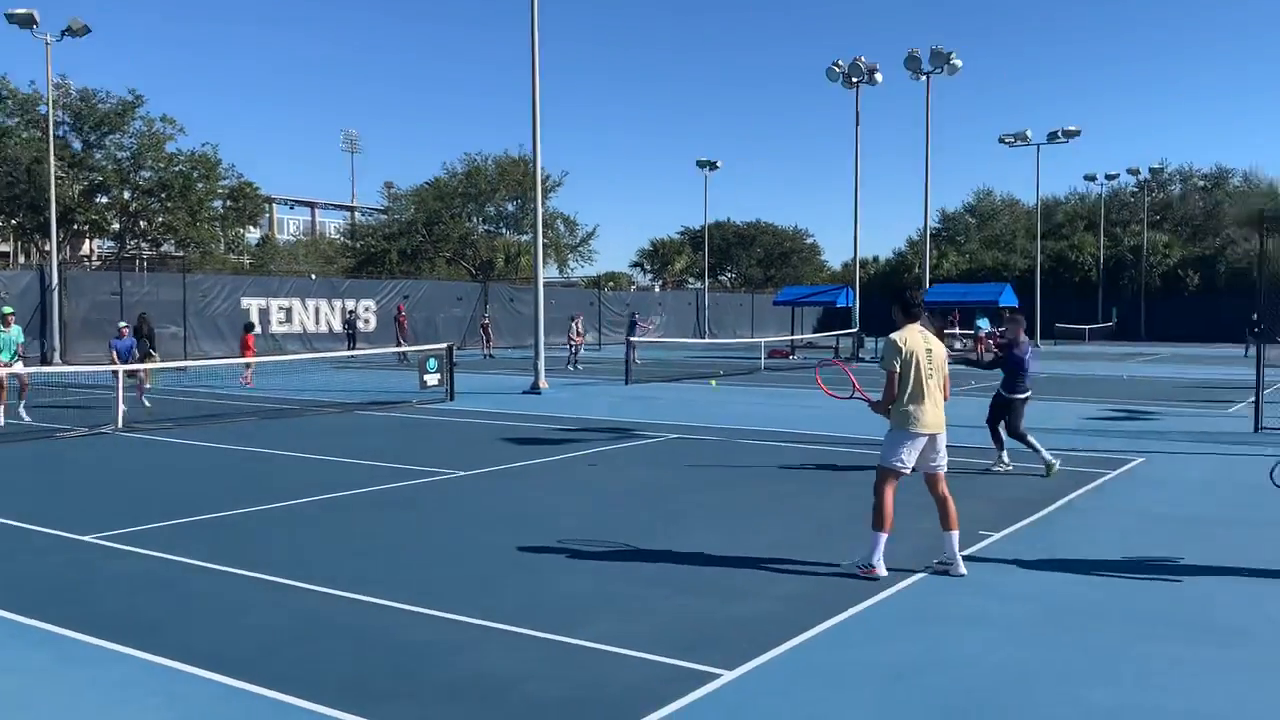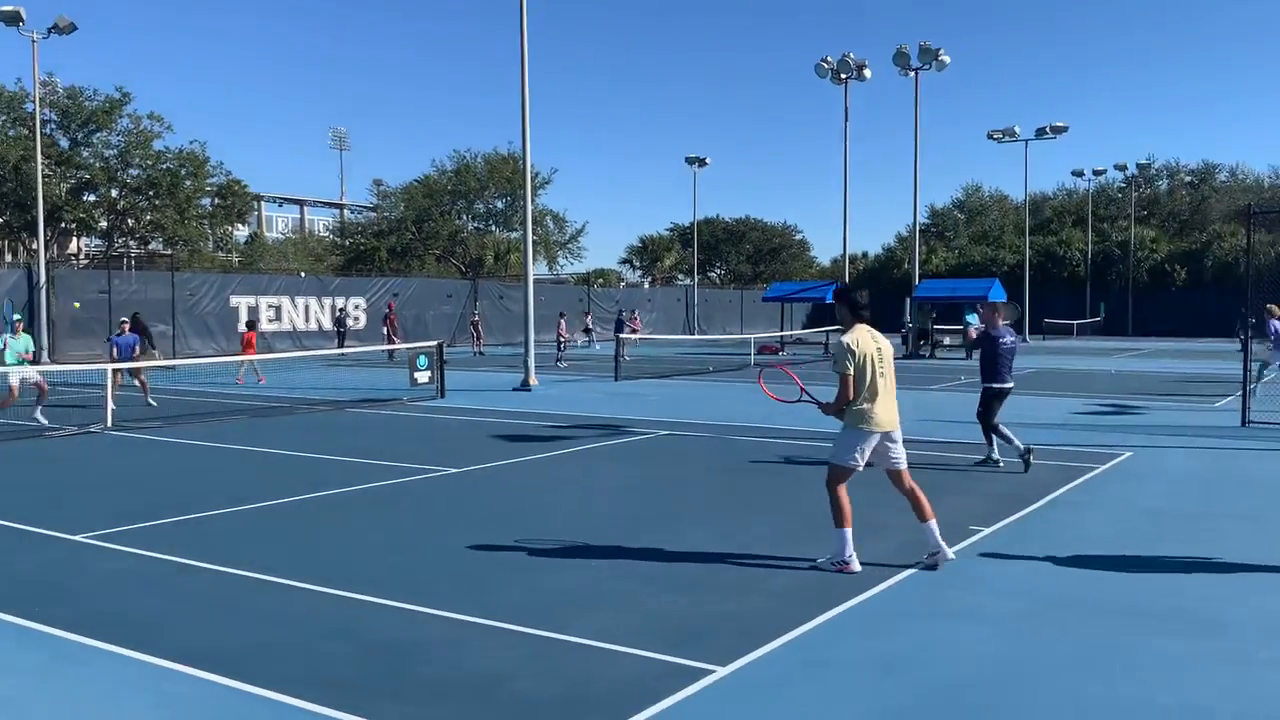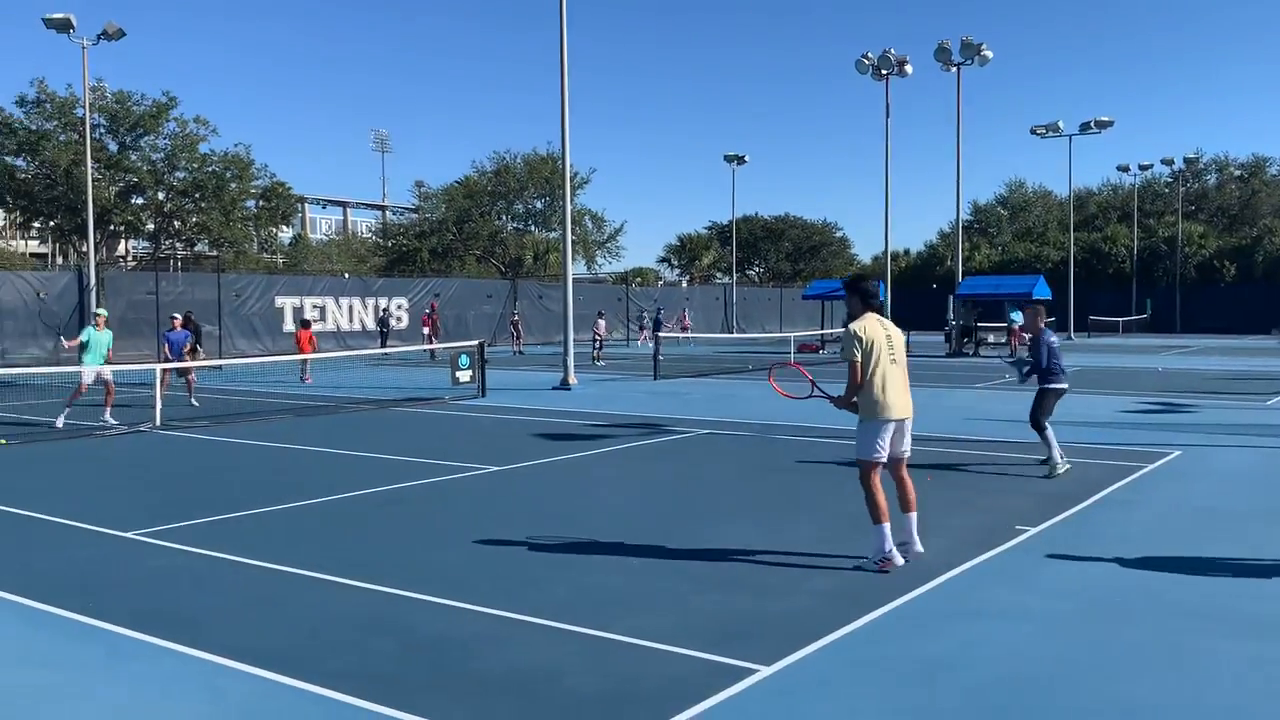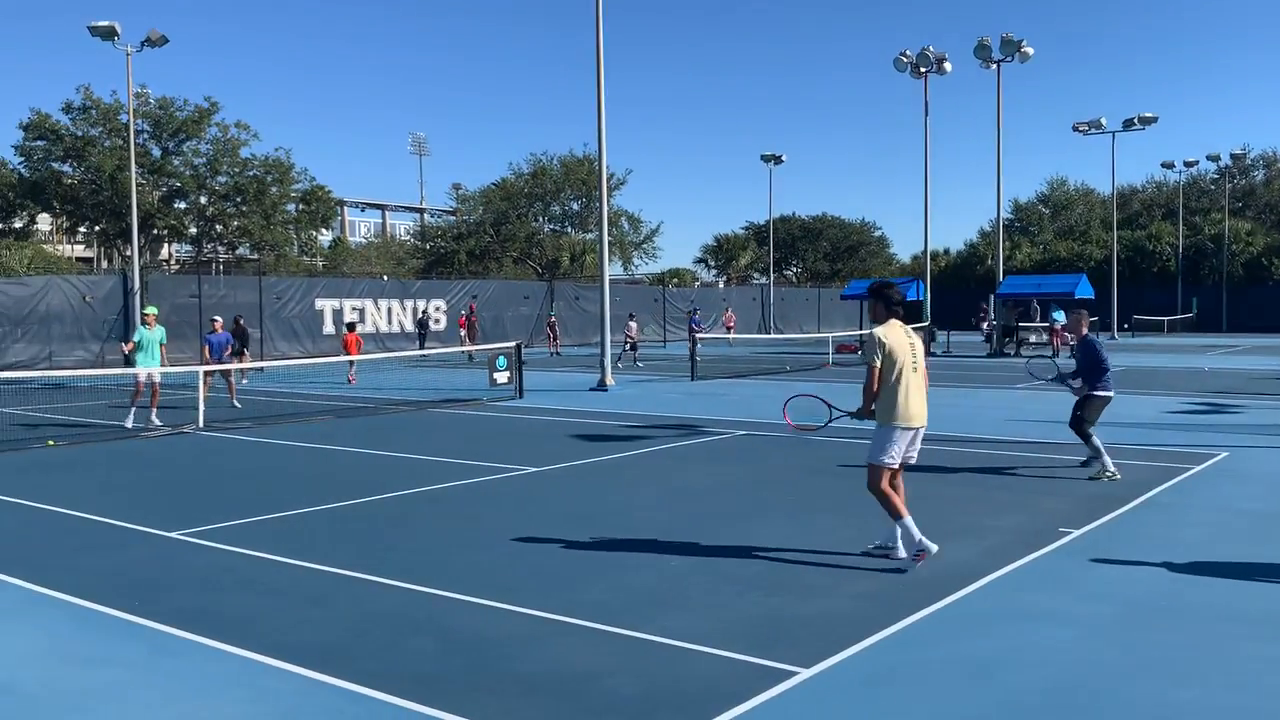
dt=0.3s
person 1, frame 1
left shoulder: (897, 340)
right shoulder: (937, 343)
left elbow: (891, 392)
right elbow: (944, 393)
left wrist: (880, 407)
left hip: (908, 425)
right hip: (935, 425)
left knee: (883, 488)
right knee: (940, 490)
left ankle: (874, 560)
right ankle: (953, 559)
person 1, frame 2
left shoulder: (847, 342)
right shoulder: (882, 340)
left elbow: (847, 395)
left wrist: (831, 408)
left hip: (861, 424)
right hip: (889, 421)
left knee: (835, 483)
right knee: (906, 485)
left ankle: (846, 556)
right ankle: (939, 547)
person 1, frame 3
left shoulder: (856, 329)
right shoulder: (893, 329)
left elbow: (856, 379)
left wrist: (845, 400)
left hip: (877, 413)
right hip: (903, 409)
left knee: (870, 479)
right knee: (900, 474)
left ankle: (889, 553)
right ankle: (912, 539)
person 1, frame 4
left shoulder: (878, 335)
right shoulder: (913, 336)
left elbow: (872, 386)
left wrist: (865, 409)
left hip: (894, 419)
right hip: (918, 417)
left knee: (877, 484)
right knee: (893, 480)
left ankle: (919, 541)
right ankle: (894, 543)
person 2, frame 1
left shoulder: (1016, 354)
right shoulder: (1022, 342)
left elbow: (990, 365)
right elbow: (1003, 351)
right wrist: (1000, 349)
left hip: (1015, 395)
right hip: (1005, 390)
left knee: (1015, 431)
right knee: (992, 422)
left ankle: (1049, 460)
right ankle: (1003, 460)
person 2, frame 2
left shoulder: (990, 336)
right shoulder: (1011, 333)
left elbow: (971, 345)
left wrist: (970, 334)
left hip: (995, 385)
right hip: (1005, 382)
left knee: (990, 422)
right knee: (983, 417)
left ankle: (1022, 450)
right ankle: (993, 456)
person 2, frame 3
left shoulder: (1040, 338)
right shoulder: (1050, 335)
left elbow: (1040, 364)
left wrist: (1025, 375)
right wrist: (1028, 364)
left hip: (1053, 384)
right hip: (1056, 383)
left knee: (1037, 420)
right knee: (1038, 419)
left ankle: (1058, 461)
right ankle: (1055, 454)
person 2, frame 4
left shoulder: (1092, 343)
right shoulder: (1080, 343)
left elbow: (1105, 367)
left wrist: (1085, 386)
right wrist: (1069, 376)
left hip: (1100, 392)
right hip: (1092, 391)
left knee: (1081, 427)
right knee: (1075, 423)
left ankle: (1110, 469)
right ankle: (1095, 455)
